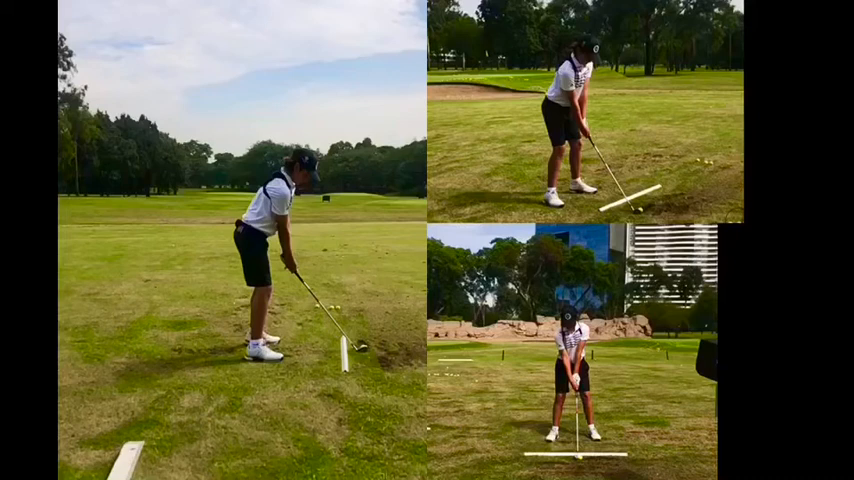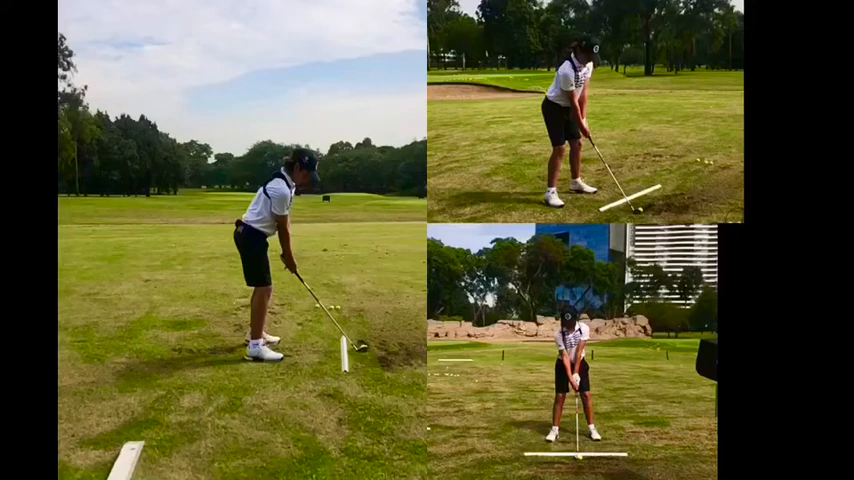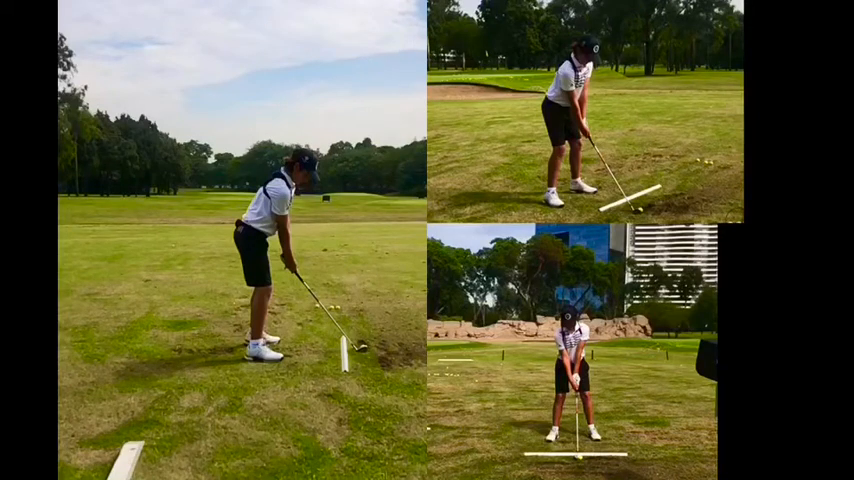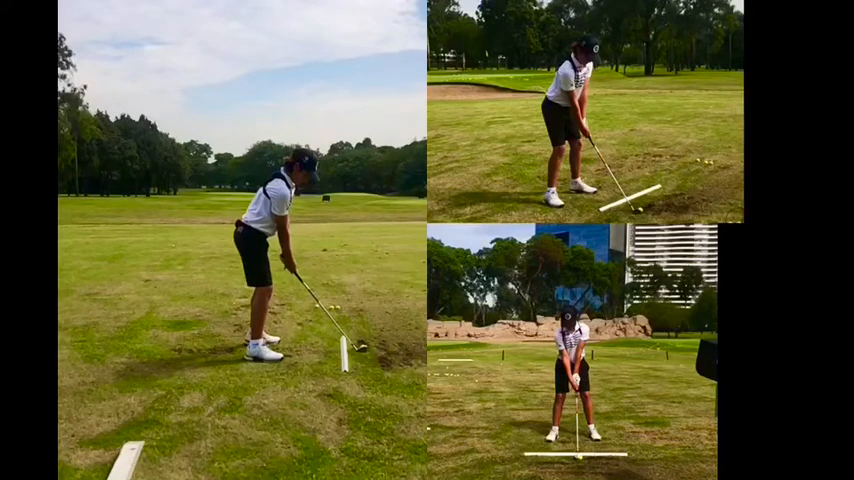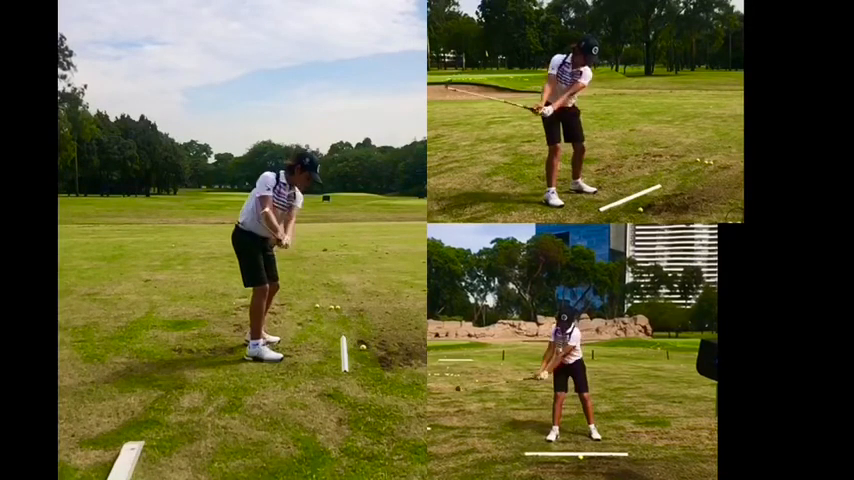
dt=1s
person 1, frame 1
left shoulder: (284, 182)
right shoulder: (282, 190)
left elbow: (284, 223)
right elbow: (283, 228)
left wrist: (287, 253)
right wrist: (289, 257)
left hip: (250, 234)
right hip: (252, 237)
left knee: (262, 287)
right knee: (264, 288)
left ankle: (256, 333)
right ankle: (255, 346)
person 1, frame 2
left shoulder: (284, 182)
right shoulder: (282, 191)
left elbow: (284, 223)
right elbow: (283, 228)
left wrist: (287, 253)
right wrist: (289, 257)
left hip: (250, 234)
right hip: (252, 237)
left knee: (262, 287)
right knee: (264, 289)
left ankle: (256, 332)
right ankle: (255, 346)
person 1, frame 3
left shoulder: (284, 182)
right shoulder: (282, 191)
left elbow: (284, 224)
right elbow: (283, 228)
left wrist: (287, 254)
right wrist: (289, 258)
left hip: (251, 235)
right hip: (252, 237)
left knee: (261, 287)
right knee: (264, 289)
left ankle: (256, 333)
right ankle: (255, 346)
person 1, frame 4
left shoulder: (284, 182)
right shoulder: (282, 191)
left elbow: (284, 223)
right elbow: (282, 229)
left wrist: (287, 254)
right wrist: (289, 258)
left hip: (251, 235)
right hip: (252, 237)
left knee: (262, 287)
right knee: (265, 289)
left ankle: (255, 333)
right ankle: (255, 346)
person 1, frame 5
left shoulder: (297, 195)
right shoulder: (269, 179)
left elbow: (291, 219)
right elbow: (266, 211)
left wrist: (287, 237)
right wrist: (277, 233)
left hip: (264, 239)
right hip: (246, 237)
left knee: (272, 286)
right knee: (261, 288)
left ankle: (256, 332)
right ankle: (255, 346)
person 2, frame 1
left shoulder: (588, 64)
right shoulder: (567, 71)
left elbow: (584, 92)
right elbow: (573, 101)
left wrist: (584, 118)
right wrist: (582, 125)
left hip: (568, 108)
right hip: (554, 108)
left knee: (577, 144)
right knee: (559, 148)
left ankle: (576, 182)
right ankle: (551, 192)
person 2, frame 2
left shoulder: (588, 65)
right shoulder: (567, 71)
left elbow: (584, 93)
right elbow: (573, 101)
left wrist: (584, 118)
right wrist: (582, 125)
left hip: (567, 108)
right hip: (554, 108)
left knee: (577, 144)
right knee: (559, 148)
left ankle: (576, 182)
right ankle: (551, 192)
person 2, frame 3
left shoulder: (588, 65)
right shoulder: (567, 71)
left elbow: (584, 92)
right elbow: (573, 101)
left wrist: (584, 119)
right wrist: (581, 125)
left hip: (567, 108)
right hip: (554, 108)
left knee: (577, 143)
right knee: (560, 148)
left ankle: (576, 182)
right ankle: (551, 192)
person 2, frame 4
left shoulder: (588, 65)
right shoulder: (567, 71)
left elbow: (584, 92)
right elbow: (573, 101)
left wrist: (584, 119)
right wrist: (581, 125)
left hip: (567, 108)
right hip: (553, 108)
left knee: (577, 143)
right knee: (560, 148)
left ankle: (576, 182)
right ankle: (551, 192)
person 2, frame 5
left shoulder: (587, 73)
right shoulder: (558, 60)
left elbow: (570, 93)
right elbow: (549, 84)
left wrist: (553, 107)
right wrist: (542, 103)
left hip: (569, 109)
right hip: (549, 108)
left knee: (580, 147)
right knee: (555, 147)
left ankle: (576, 182)
right ankle: (550, 192)
person 3, frame 1
left shoulder: (584, 328)
right shoulder: (559, 335)
left elbow: (579, 352)
right elbow: (565, 357)
left wrist: (576, 373)
right wrist: (570, 377)
left hip: (580, 363)
right hip: (563, 365)
left knee: (586, 395)
right knee: (560, 396)
left ankle: (592, 428)
right ankle: (555, 429)
person 3, frame 2
left shoulder: (584, 328)
right shoulder: (559, 335)
left elbow: (579, 352)
right elbow: (565, 356)
left wrist: (576, 373)
right wrist: (570, 378)
left hip: (580, 363)
right hip: (563, 365)
left knee: (586, 395)
right knee: (560, 396)
left ankle: (592, 428)
right ankle: (555, 430)
person 3, frame 3
left shoulder: (584, 329)
right shoulder: (559, 334)
left elbow: (579, 351)
right elbow: (565, 356)
left wrist: (576, 373)
right wrist: (570, 377)
left hip: (579, 364)
right hip: (563, 365)
left knee: (586, 394)
right knee: (560, 396)
left ankle: (592, 428)
right ankle: (555, 430)
person 3, frame 4
left shoulder: (584, 329)
right shoulder: (559, 334)
left elbow: (579, 351)
right elbow: (565, 356)
left wrist: (576, 373)
right wrist: (570, 378)
left hip: (580, 364)
right hip: (563, 365)
left knee: (586, 394)
right knee: (560, 396)
left ankle: (592, 428)
right ankle: (555, 429)
person 3, frame 5
left shoulder: (575, 333)
right shoulder: (556, 330)
left elbow: (562, 355)
right elbow: (550, 351)
left wrist: (548, 371)
right wrist: (542, 369)
left hip: (576, 364)
right hip: (558, 365)
left knee: (584, 396)
right knee: (559, 397)
left ankle: (592, 428)
right ankle: (555, 429)
